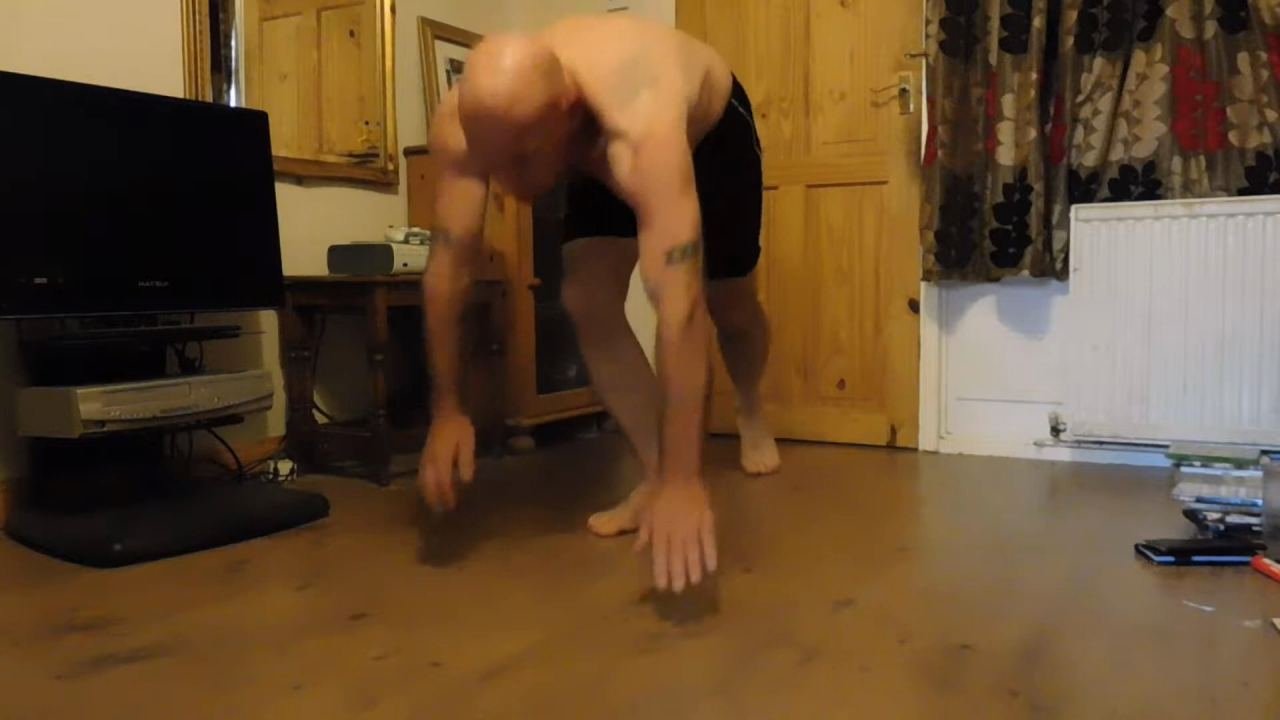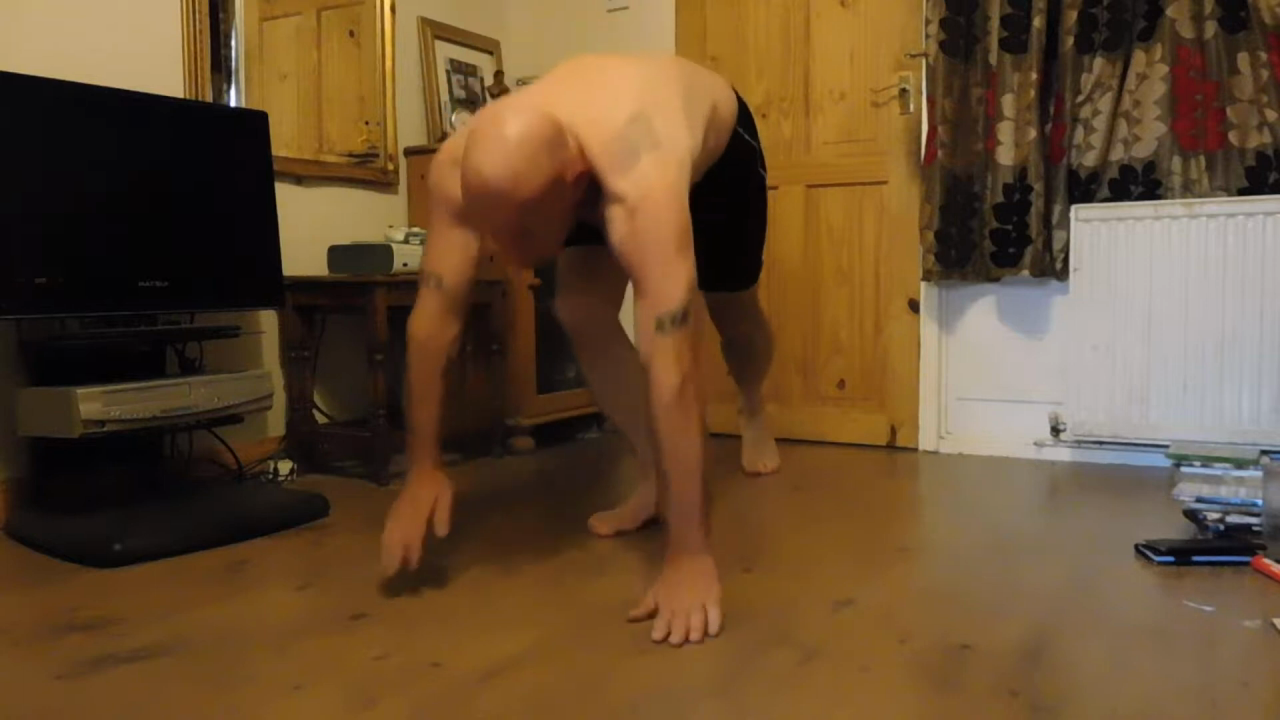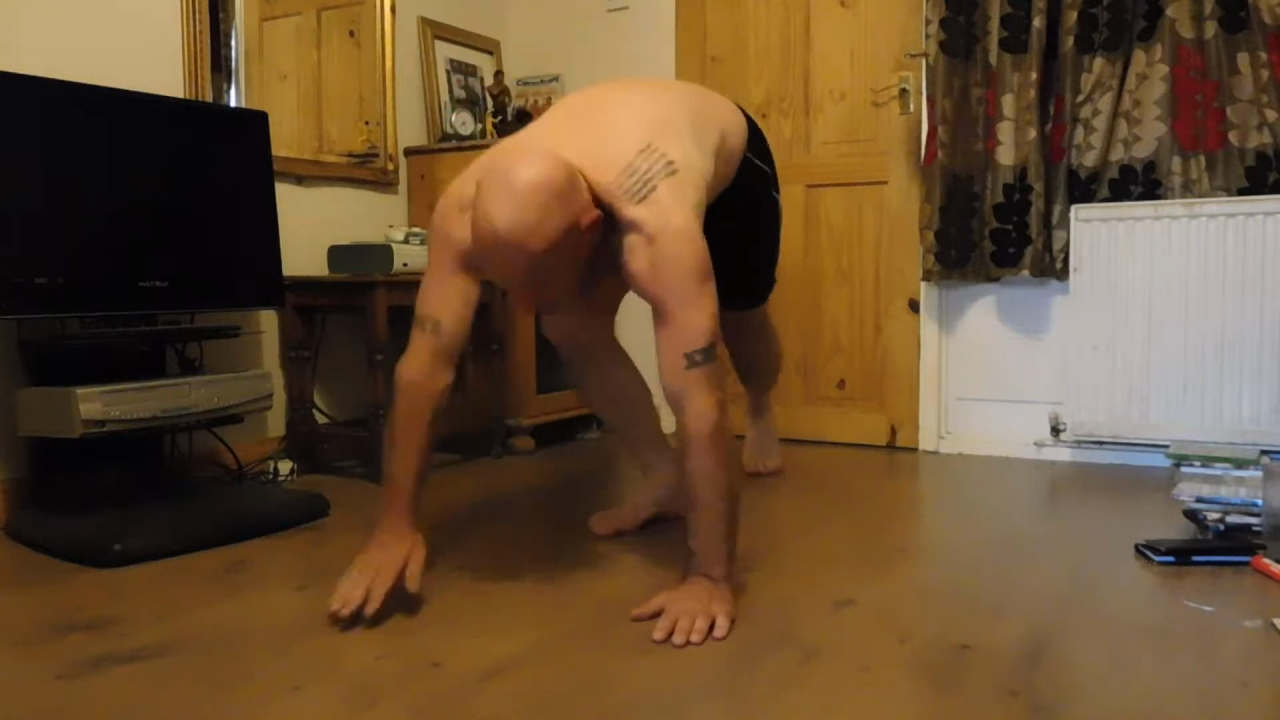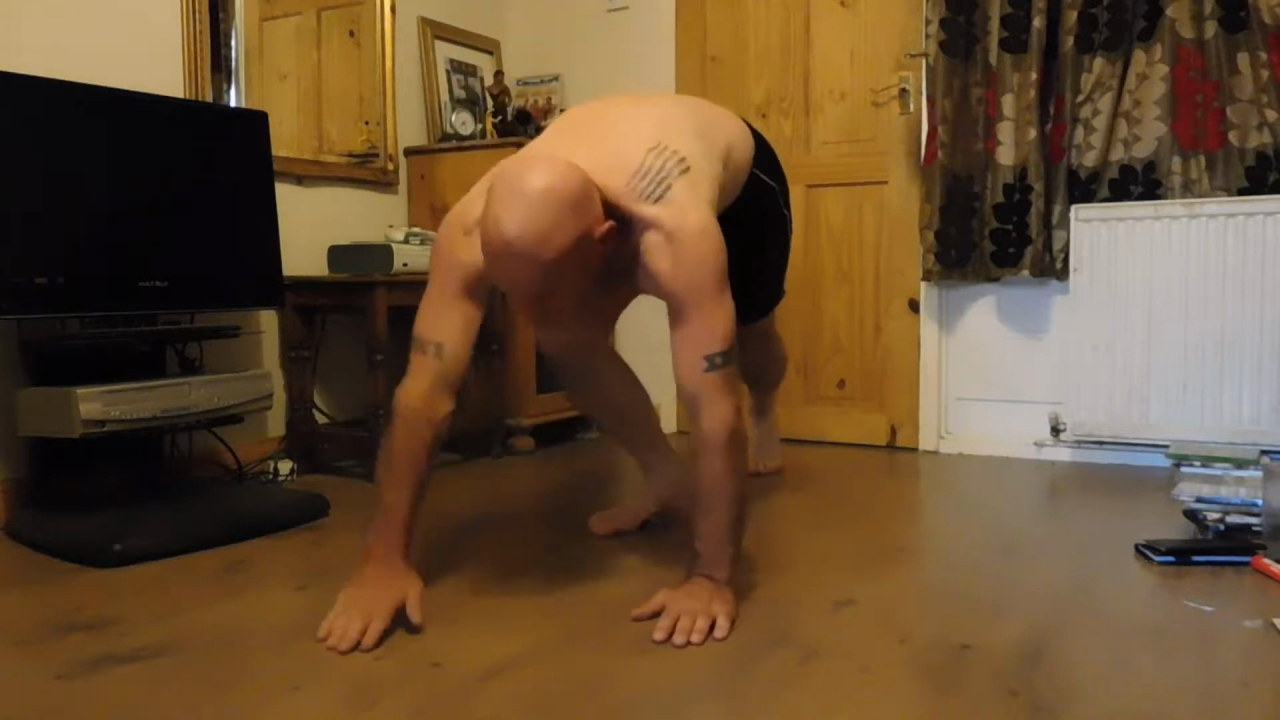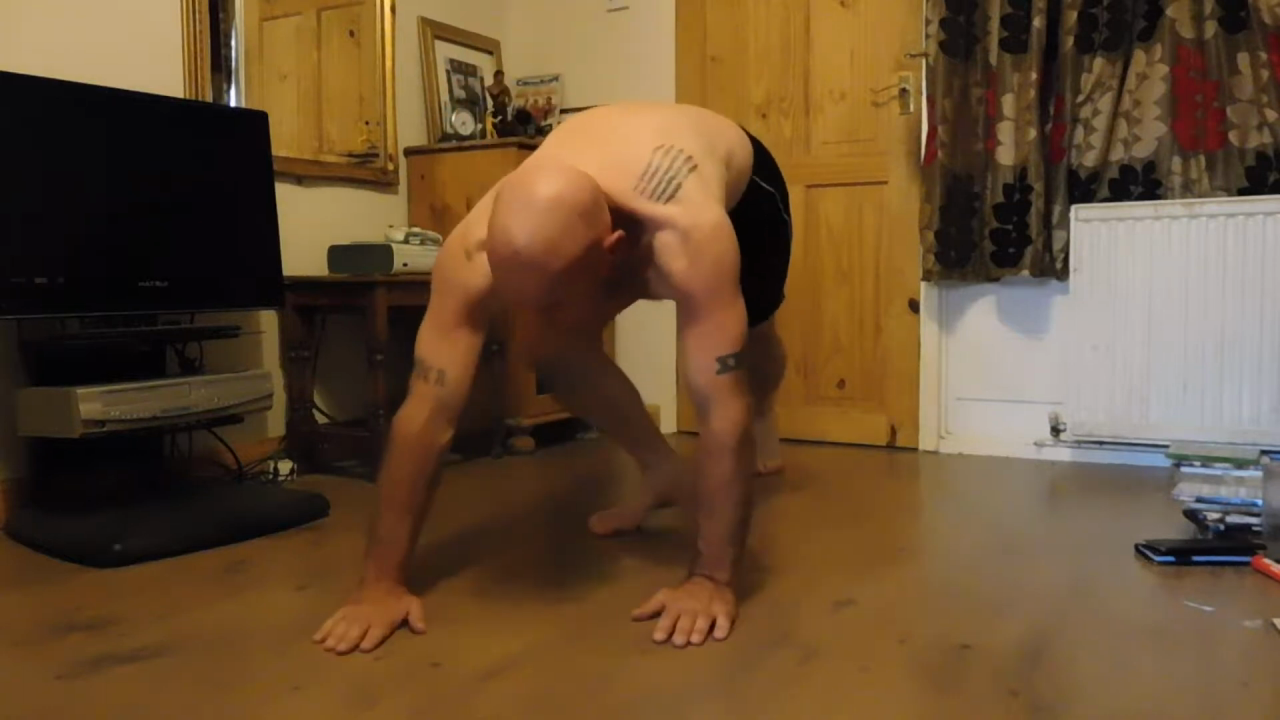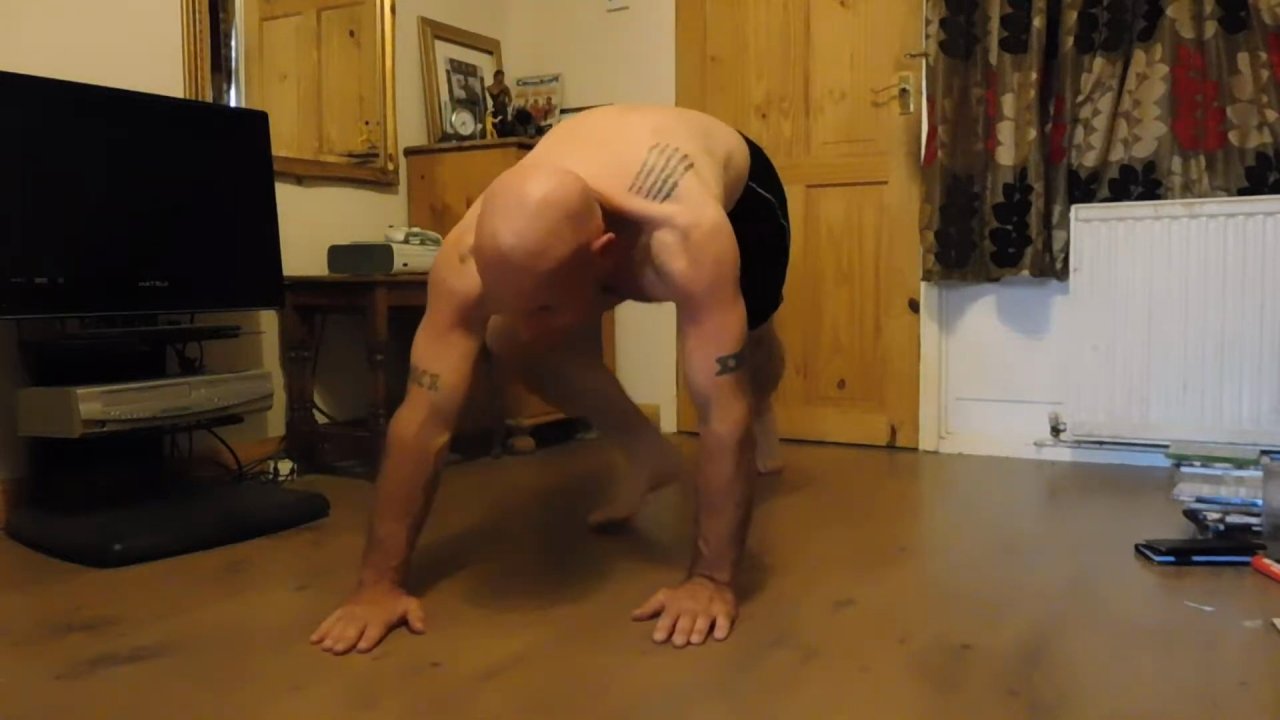
dt=0.2s
person 1, frame 1
left shoulder: (640, 130)
right shoulder: (462, 117)
left elbow: (677, 309)
right elbow: (447, 266)
left wrist: (686, 482)
right wrist: (446, 411)
left hip: (710, 126)
right hip: (596, 146)
left knee: (727, 295)
right knee: (587, 304)
left ankle: (752, 415)
right ankle: (655, 469)
person 1, frame 2
left shoulder: (638, 190)
right shoulder: (462, 166)
left elbow: (674, 371)
right elbow: (433, 317)
left wrist: (692, 557)
right wrist: (423, 471)
left hip: (717, 137)
left knee: (732, 307)
right knee: (580, 315)
left ankle: (756, 417)
right ankle: (662, 480)
person 1, frame 3
left shoulder: (655, 231)
right shoulder: (468, 209)
left elbow: (697, 405)
right elbow: (424, 367)
left wrist: (709, 577)
right wrist: (394, 527)
left hip: (731, 159)
left knee: (741, 321)
right knee: (571, 331)
left ankle: (761, 415)
right ankle: (665, 478)
person 1, frame 4
left shoulder: (675, 233)
right shoulder: (474, 231)
left elbow: (713, 411)
right elbow: (423, 393)
left wrist: (711, 578)
right wrist: (384, 558)
left hip: (739, 176)
right hip: (617, 170)
left knee: (748, 331)
right knee: (566, 343)
left ankle: (764, 418)
right ankle: (667, 477)
person 1, frame 5
left shoulder: (687, 235)
right shoulder: (477, 250)
left elbow: (722, 412)
right elbow: (425, 415)
left wrist: (711, 578)
right wrist: (381, 580)
left hip: (739, 183)
right hip: (613, 174)
left knee: (750, 335)
right knee: (556, 352)
left ankle: (764, 419)
right ankle: (660, 472)
person 1, frame 6
left shoulder: (685, 233)
right shoulder: (473, 254)
left elbow: (724, 413)
right elbow: (422, 419)
left wrist: (712, 579)
right wrist: (379, 581)
left hip: (736, 186)
left knee: (751, 337)
right knee: (508, 345)
left ankle: (763, 417)
right ankle: (646, 451)
